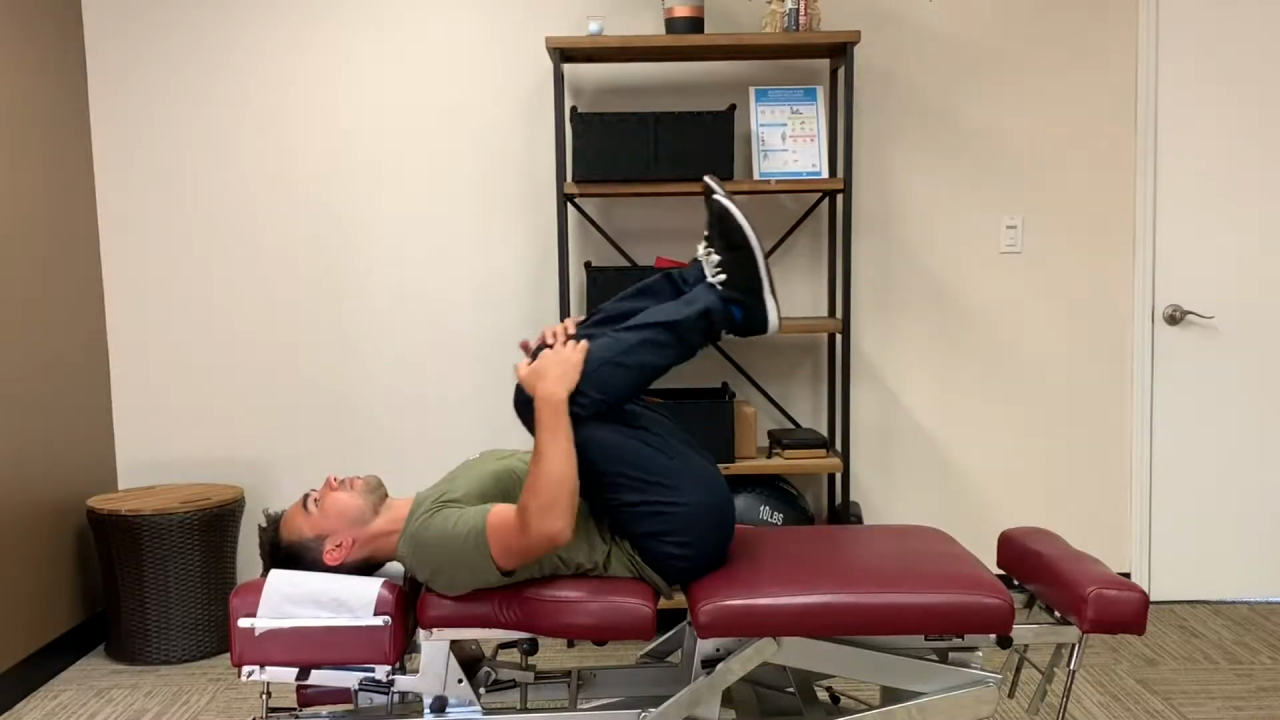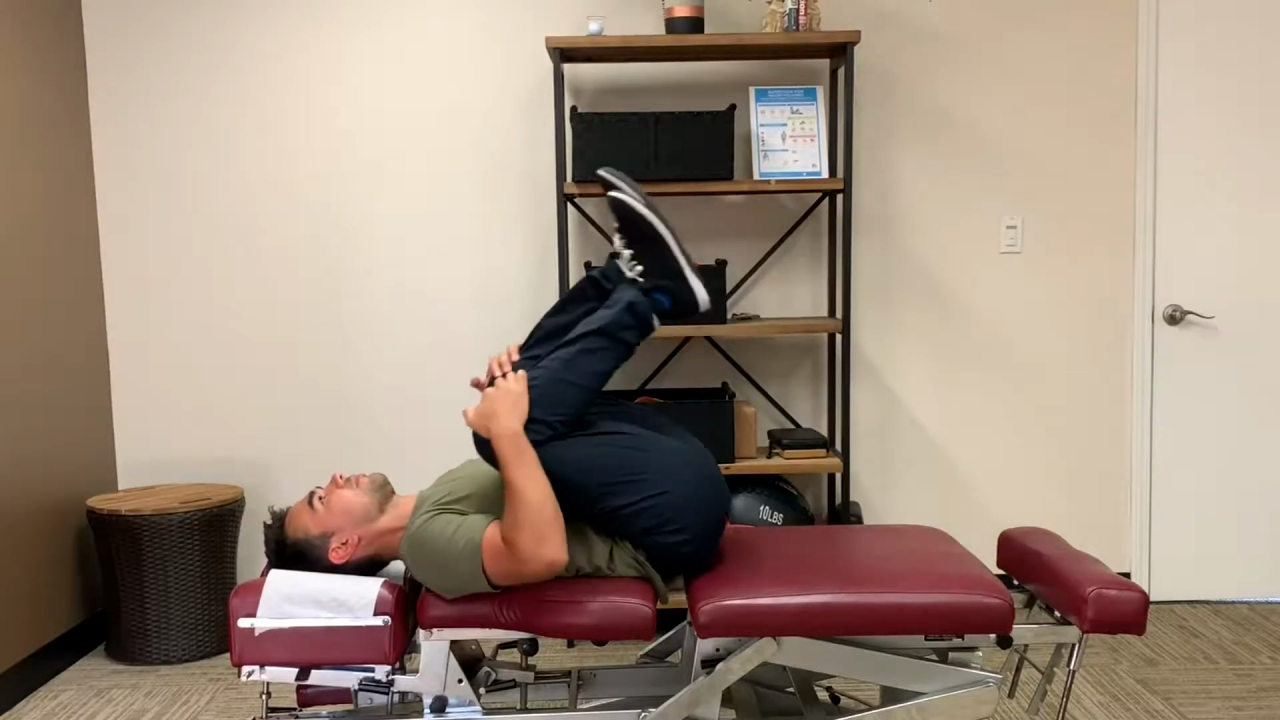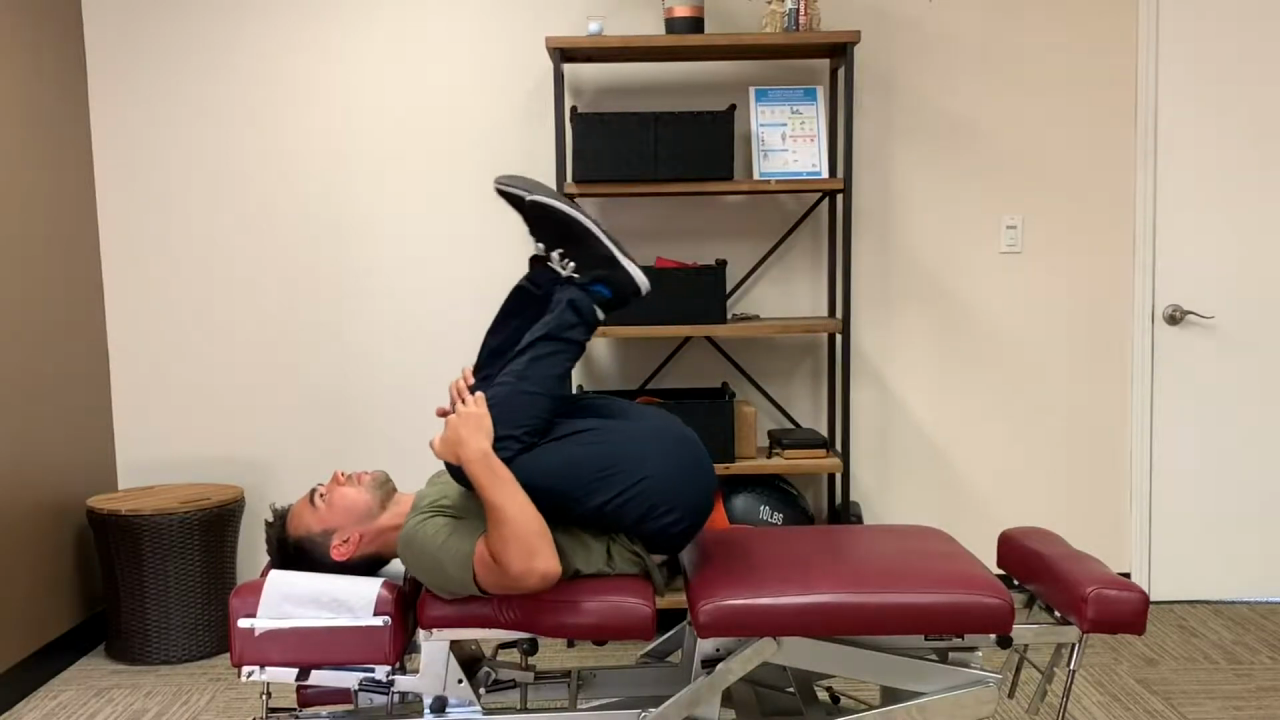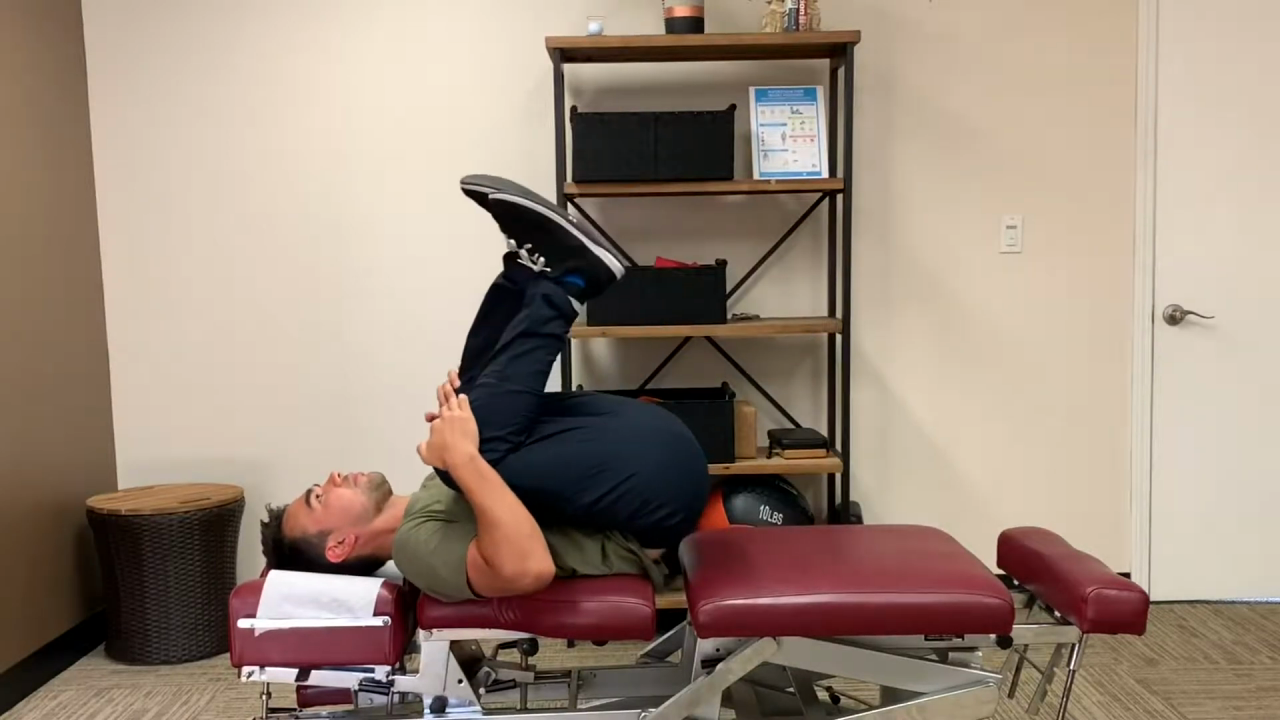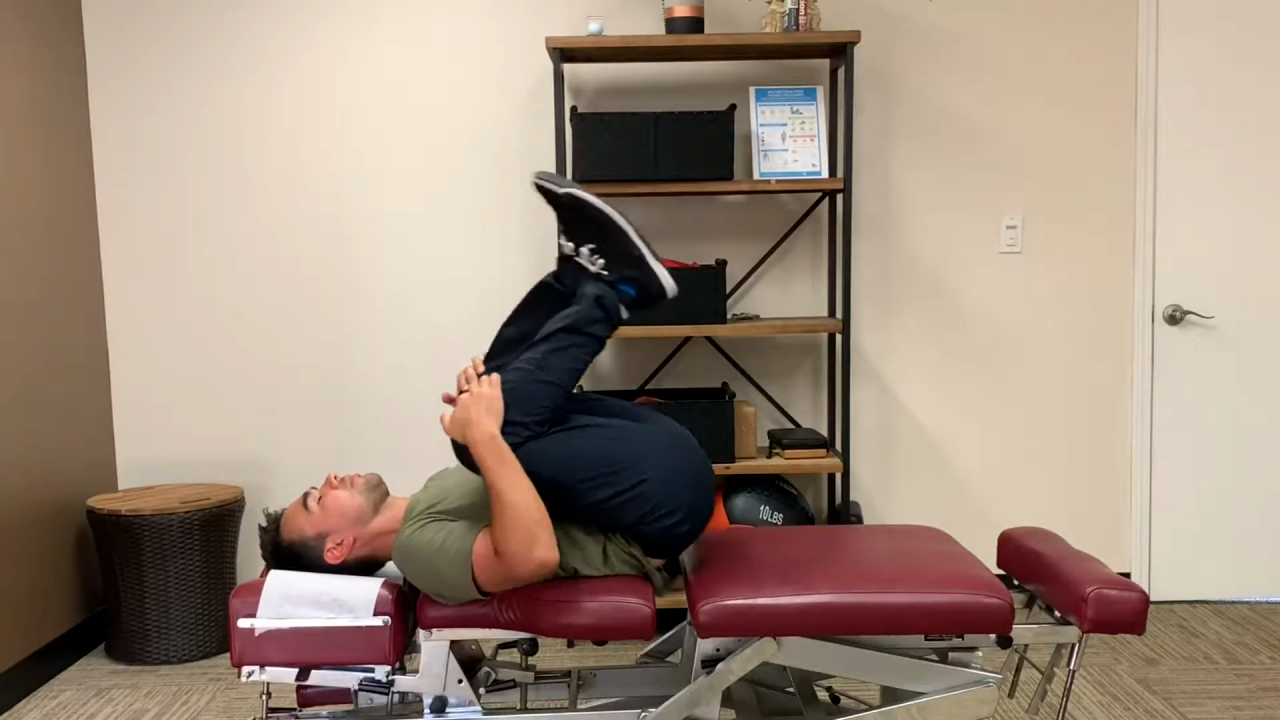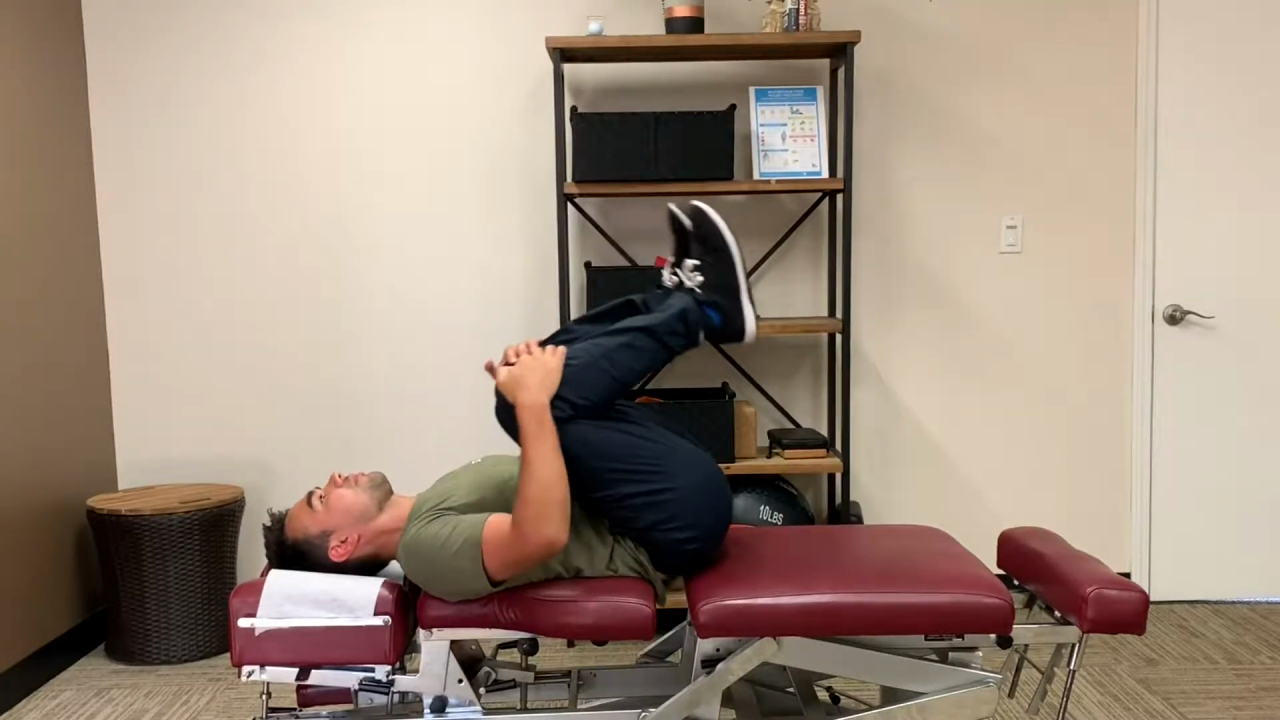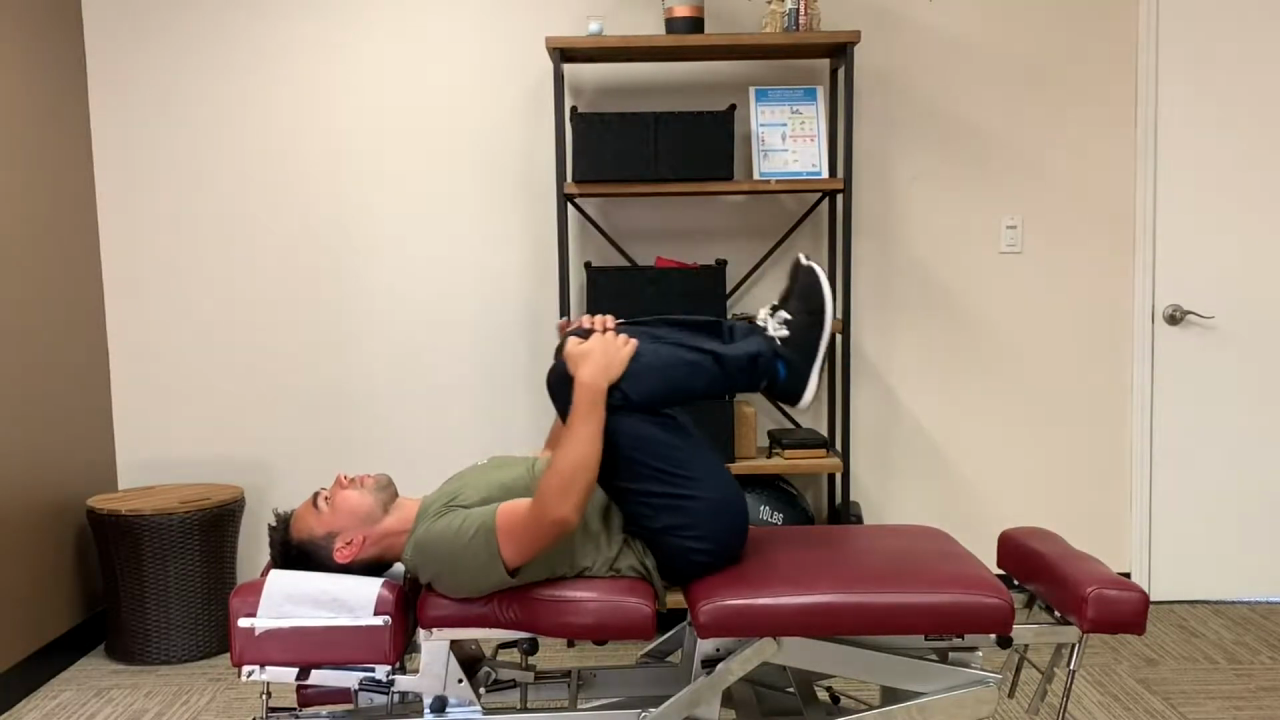
dt=0.3s
person 1, frame 1
left shoulder: (438, 509)
right shoulder: (431, 541)
left elbow: (550, 463)
right elbow: (549, 528)
left wrist: (555, 371)
right wrist: (550, 396)
left hip: (679, 497)
right hip: (682, 532)
left knee: (559, 367)
right knee: (545, 396)
left ankle: (711, 288)
right ankle: (723, 300)
person 1, frame 2
left shoulder: (435, 509)
right shoulder: (431, 543)
right elbow: (544, 553)
left wrist: (511, 389)
right wrist: (506, 428)
left hip: (669, 481)
right hip: (676, 509)
left knee: (535, 384)
left ankle: (637, 277)
right ankle: (646, 296)
person 1, frame 3
left shoulder: (434, 508)
right shoulder: (427, 544)
right elbow: (535, 566)
left wrist: (483, 410)
right wrist: (474, 453)
left ankle: (582, 277)
right ankle: (584, 288)
person 1, frame 4
left shoulder: (428, 511)
right shoulder: (421, 547)
right elbow: (528, 567)
left wrist: (465, 423)
right wrist: (462, 458)
left ankle: (548, 276)
right ankle: (557, 285)
person 1, frame 5
left shoulder: (429, 509)
right shoulder: (421, 548)
right elbow: (534, 555)
left wrist: (486, 393)
right wrist: (485, 432)
right hip: (664, 500)
left knee: (502, 391)
left ankle: (598, 276)
right ankle: (614, 289)
person 1, frame 6
left shoulder: (434, 511)
right shoulder: (427, 548)
left elbow: (548, 468)
right elbow: (544, 534)
left wrist: (529, 385)
right wrist: (531, 403)
left hip: (677, 495)
right hip: (681, 514)
left knee: (548, 371)
right knee: (541, 401)
left ankle: (688, 295)
right ankle: (700, 306)
person 1, frame 7
left shoulder: (446, 507)
right shoulder: (441, 547)
left elbow: (554, 459)
right elbow: (558, 513)
left wrist: (588, 371)
right wrist: (592, 382)
right hip: (694, 530)
left knee: (588, 355)
right knee: (580, 371)
left ankle: (764, 344)
right ankle: (775, 360)
